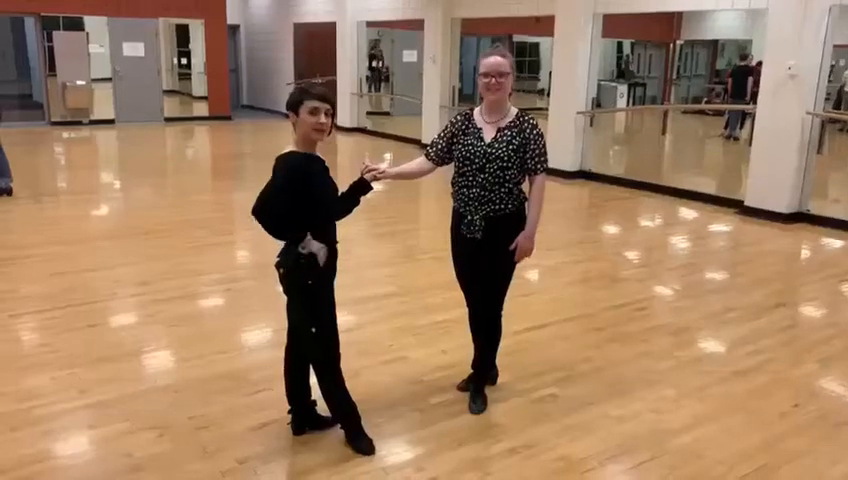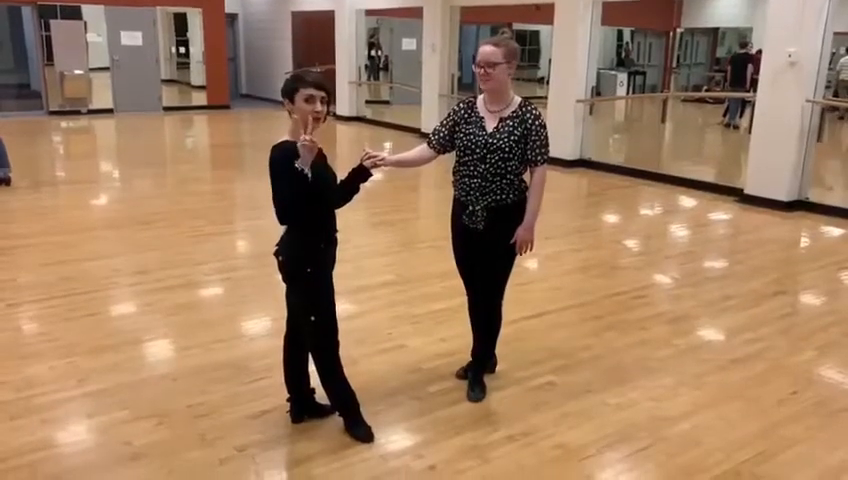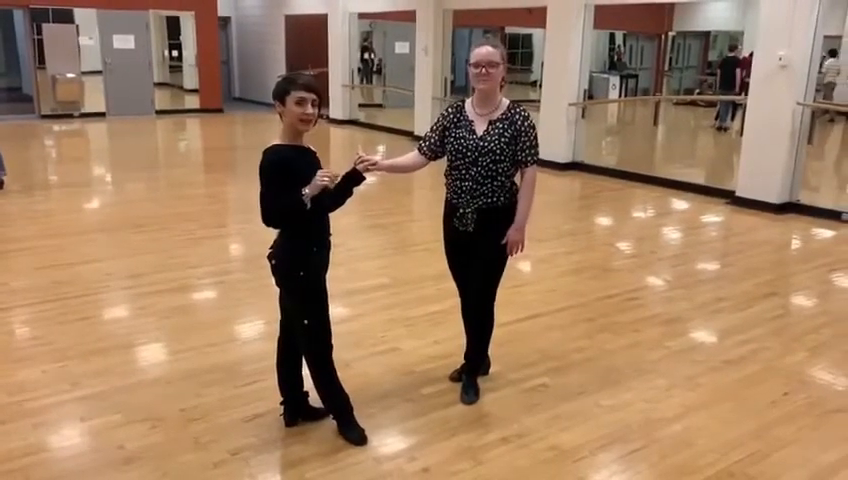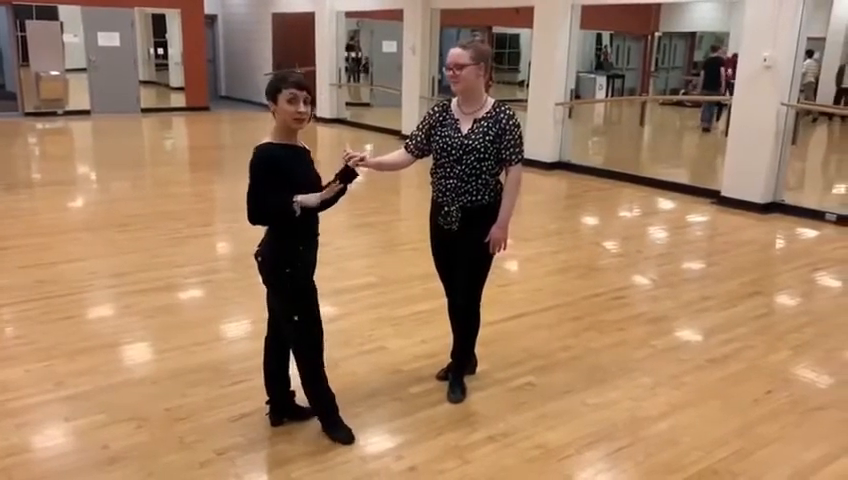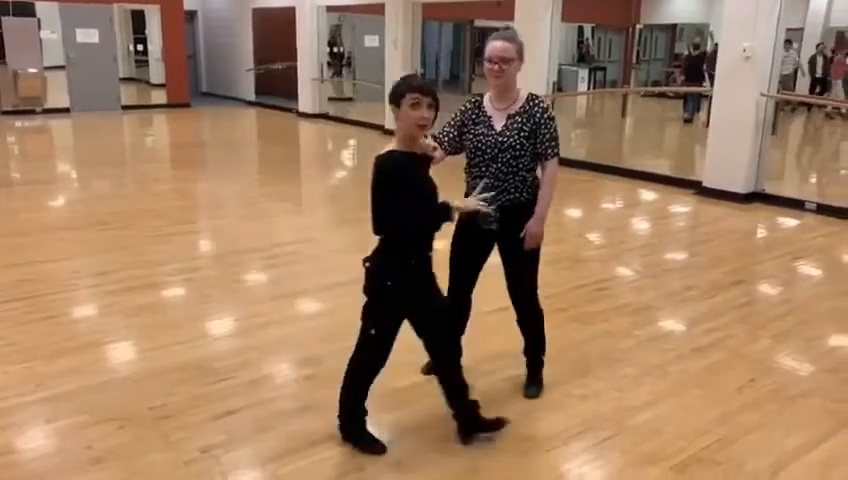
dt=1s
person 1, frame 1
left shoulder: (314, 163)
right shoulder: (291, 165)
left elbow: (332, 211)
right elbow: (263, 211)
left wrist: (362, 185)
right wrist: (301, 242)
left hip: (316, 267)
right hip: (304, 269)
left knee: (302, 341)
right knee: (324, 347)
left ankle: (302, 415)
right ankle: (350, 423)
person 1, frame 2
left shoulder: (315, 153)
right shoulder: (284, 154)
left elbow: (331, 199)
right elbow: (285, 212)
left wrist: (362, 171)
right wrist: (303, 164)
left hip: (317, 251)
right hip: (301, 256)
left knee: (300, 330)
right knee: (323, 335)
left ankle: (301, 403)
right ankle: (349, 411)
person 1, frame 3
left shoulder: (307, 154)
right shoulder: (275, 159)
left elbow: (326, 204)
right elbow: (271, 216)
left wrist: (355, 175)
right wrist: (307, 192)
left hip: (311, 256)
right hip: (294, 259)
left knee: (294, 334)
right knee: (316, 339)
left ankle: (295, 406)
right ankle: (342, 414)
person 1, frame 4
left shoulder: (301, 152)
right shoulder: (266, 155)
left elbow: (316, 202)
right elbow: (256, 213)
right wrist: (298, 201)
left hip: (299, 254)
right hip: (283, 258)
left knee: (282, 331)
right knee: (307, 336)
left ankle: (281, 405)
right ankle: (327, 413)
person 1, frame 5
left shoulder: (414, 159)
right shoulder: (389, 165)
right elbow: (387, 224)
left wrist: (427, 161)
right wrist: (449, 209)
left hip: (418, 268)
right hip: (391, 273)
left knee: (445, 341)
right knee: (373, 349)
left ankle: (467, 419)
right ankle: (350, 424)
person 2, frame 1
left shoulder: (526, 127)
right shoulder: (461, 122)
left elbow: (537, 180)
right elbow: (429, 161)
left wrist: (530, 230)
right wrist: (390, 172)
left hip: (503, 229)
right hip: (465, 226)
left knee: (490, 304)
right knee: (473, 303)
left ankle: (479, 378)
right ankle: (487, 368)
person 2, frame 2
left shoulder: (528, 117)
right shoulder: (463, 110)
left elbow: (538, 172)
right elbow: (430, 149)
left wrist: (529, 223)
right wrist: (390, 159)
left hip: (504, 219)
right hip: (465, 215)
left knee: (489, 294)
right knee: (474, 292)
left ankle: (478, 367)
right ankle: (486, 356)
person 2, frame 3
left shoulder: (517, 119)
right shoulder: (453, 114)
left elbow: (528, 173)
right elbow: (422, 155)
left wrist: (519, 224)
right wrist: (383, 164)
left hip: (495, 221)
right hip: (456, 217)
left knee: (481, 296)
right knee: (466, 295)
left ankle: (471, 369)
right ankle: (479, 358)
person 2, frame 4
left shoulder: (502, 117)
right shoulder: (439, 113)
left elbow: (513, 172)
right elbow: (408, 154)
left wrist: (502, 223)
right wrist: (368, 161)
left hip: (480, 219)
right hip: (442, 216)
left knee: (467, 295)
right knee: (453, 293)
left ankle: (459, 368)
right ankle: (466, 357)
person 2, frame 5
left shoulder: (536, 110)
right shoulder: (471, 109)
left elbow: (550, 166)
right elbow: (440, 150)
left wrist: (539, 218)
left hip: (517, 217)
right hip: (475, 214)
left knee: (523, 295)
right knee: (458, 287)
left ankle: (535, 366)
